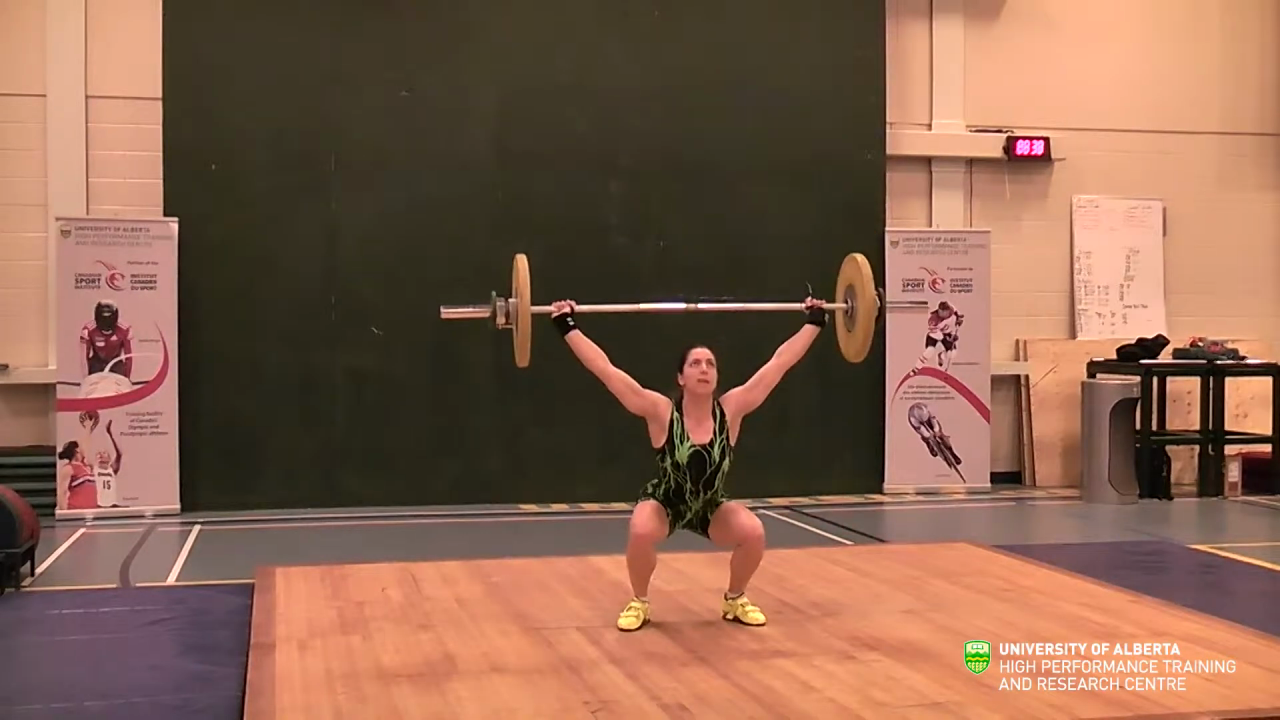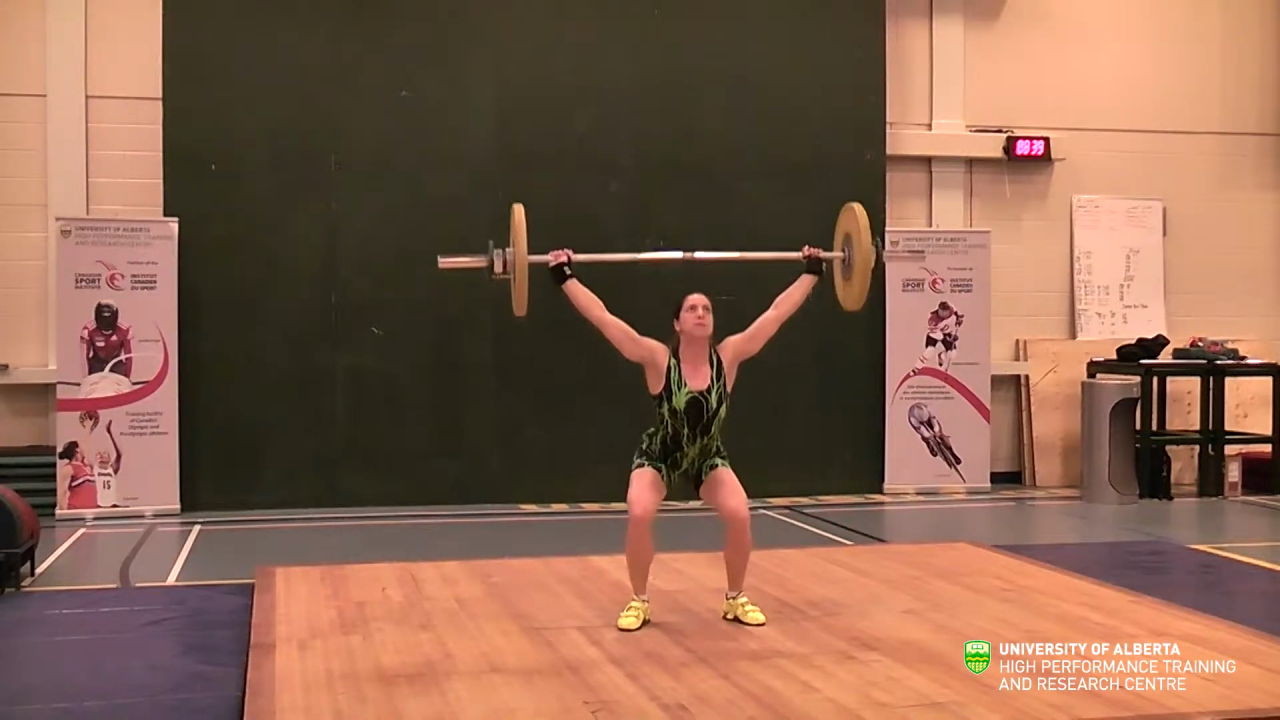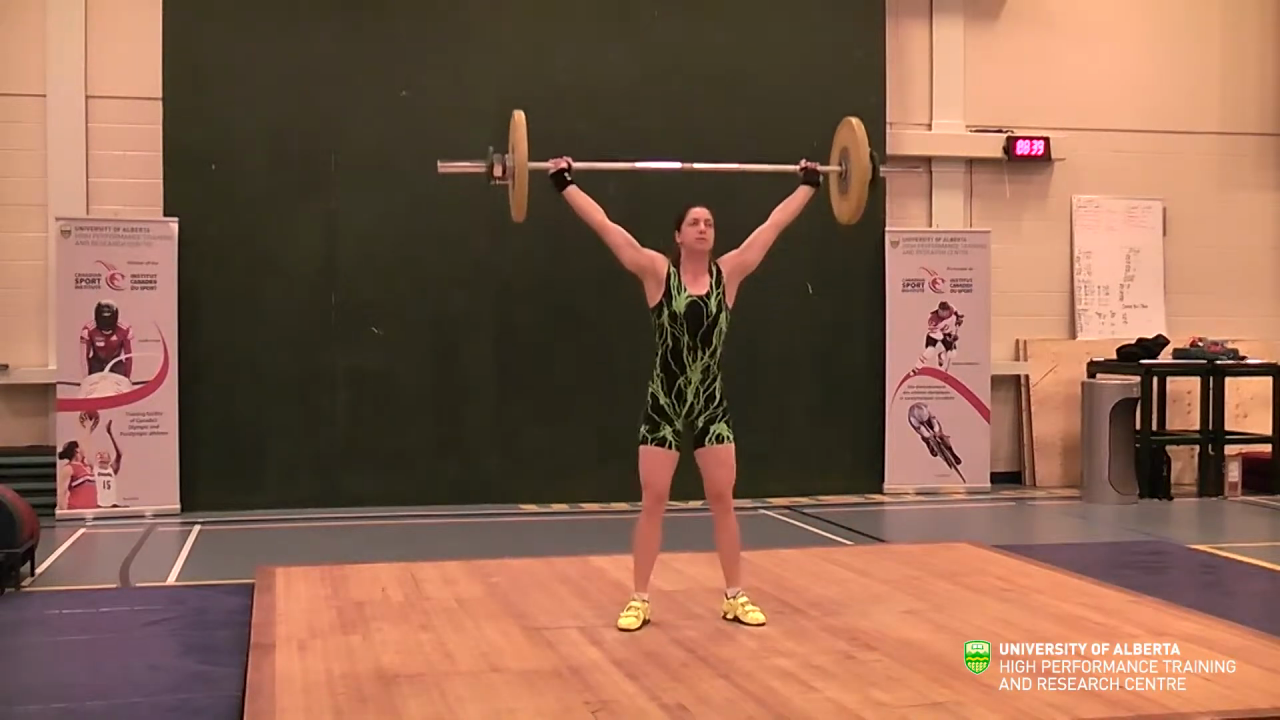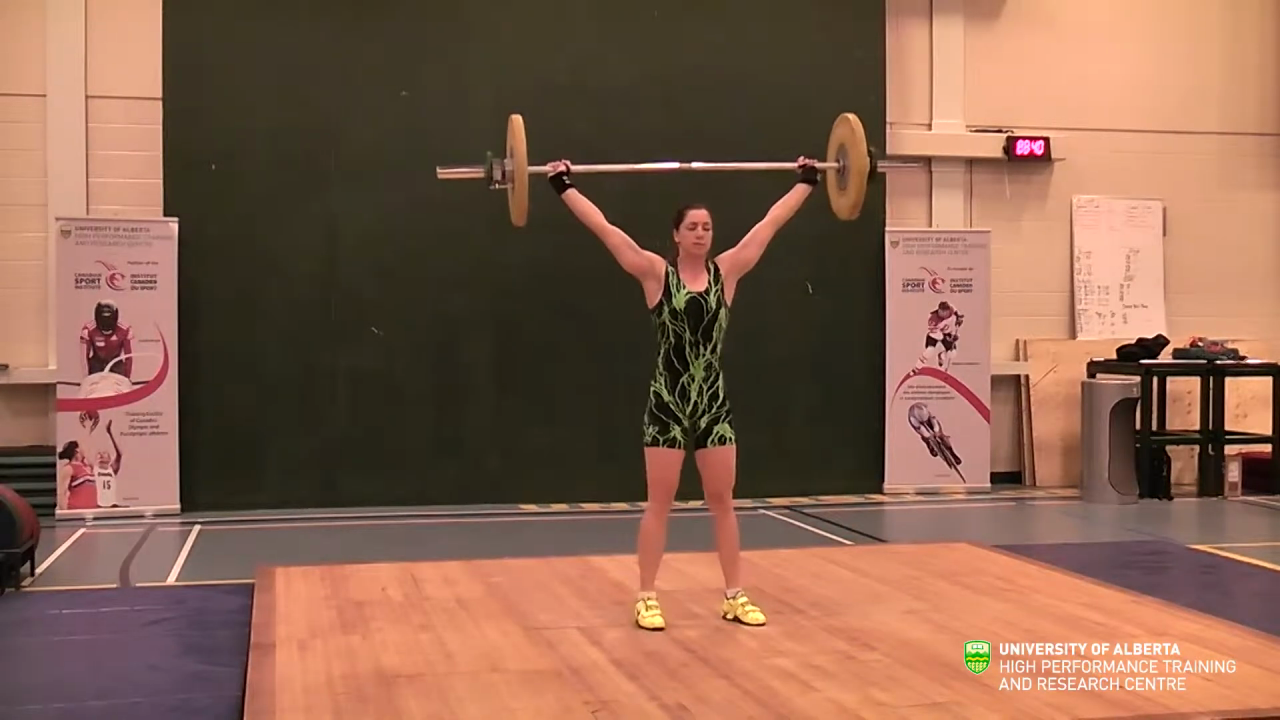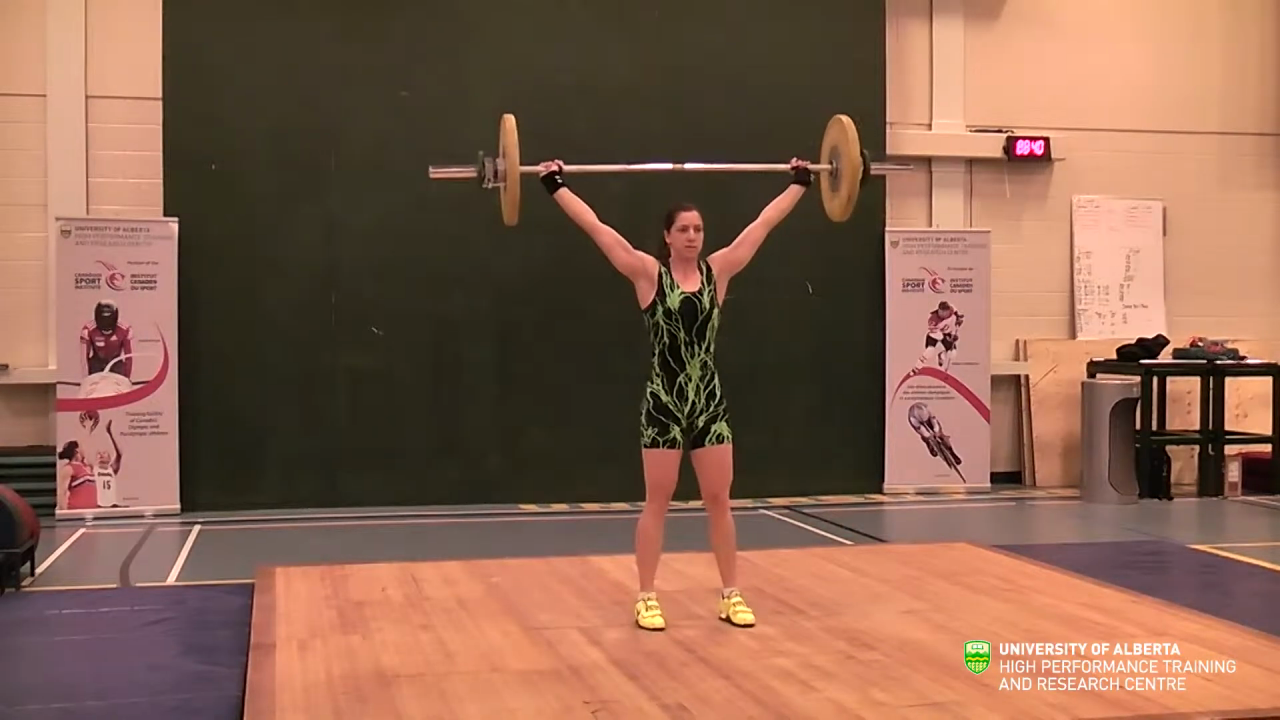
dt=0.5s
person 1, frame 1
left shoulder: (731, 410)
right shoulder: (661, 412)
left elbow: (779, 363)
right elbow: (605, 368)
left wrist: (814, 322)
right wrist: (568, 326)
left hip: (712, 507)
right hip: (664, 503)
left knee: (753, 533)
right knee: (640, 532)
left ankle: (735, 598)
right ankle: (639, 602)
person 1, frame 2
left shoulder: (728, 356)
right shoulder: (658, 360)
left elbow: (776, 313)
right elbow: (603, 318)
left wrist: (811, 272)
right wrist: (564, 276)
left hip: (707, 455)
right hip: (658, 454)
left knee: (739, 516)
right knee: (640, 515)
left ankle: (736, 599)
right ankle: (639, 601)
person 1, frame 3
left shoulder: (728, 272)
right shoulder: (657, 271)
left elbow: (774, 225)
right elbow: (604, 225)
left wrist: (808, 184)
right wrist: (565, 184)
left hip: (711, 404)
right hip: (664, 403)
left knee: (723, 501)
right knee: (653, 503)
left ankle: (734, 597)
right ankle: (639, 599)
person 1, frame 4
left shoulder: (726, 271)
right shoulder: (656, 273)
left elbow: (771, 222)
right elbow: (603, 227)
left wrist: (806, 181)
right wrist: (564, 186)
left hip: (713, 400)
right hip: (667, 400)
left knee: (723, 501)
right knee: (660, 502)
left ankle: (735, 596)
right ankle: (647, 599)
person 1, frame 5
left shoulder: (718, 270)
right shoulder: (648, 273)
left elbow: (764, 223)
right elbow: (596, 227)
left wrist: (799, 183)
right wrist: (556, 185)
left hip: (709, 399)
right hip: (664, 399)
left knee: (719, 501)
right knee: (657, 502)
left ankle: (731, 595)
right ankle: (646, 599)
